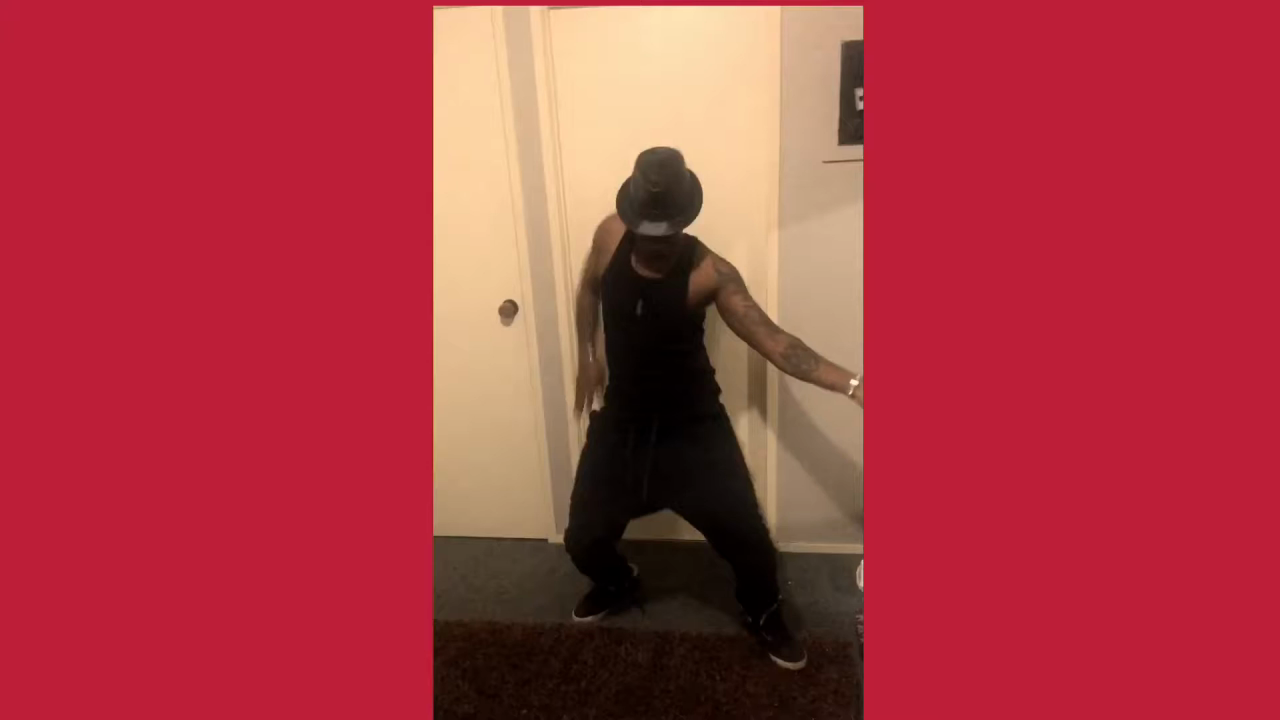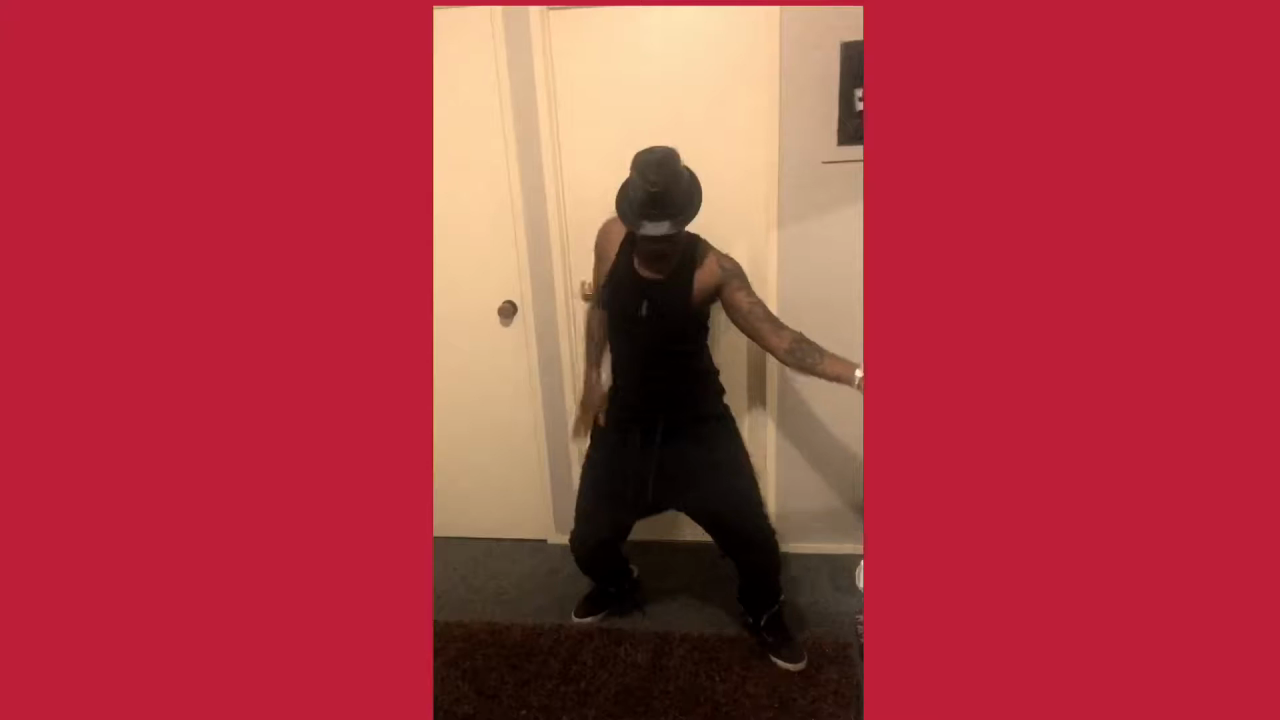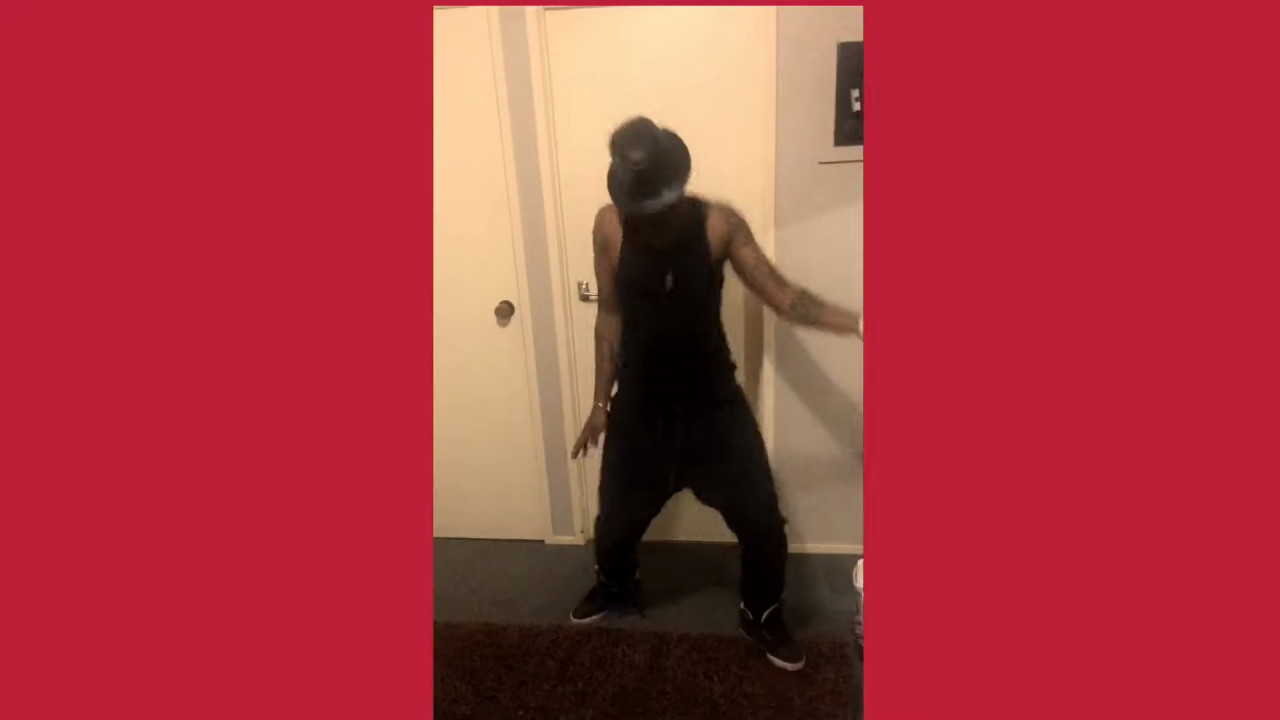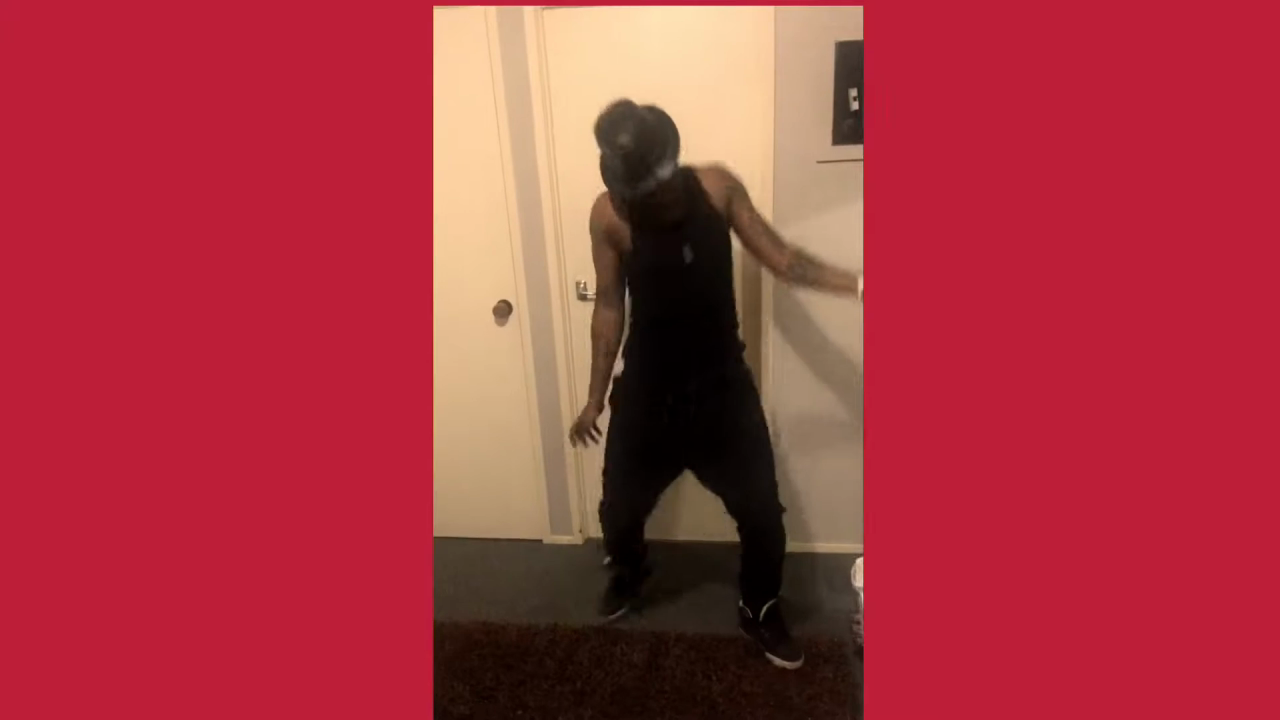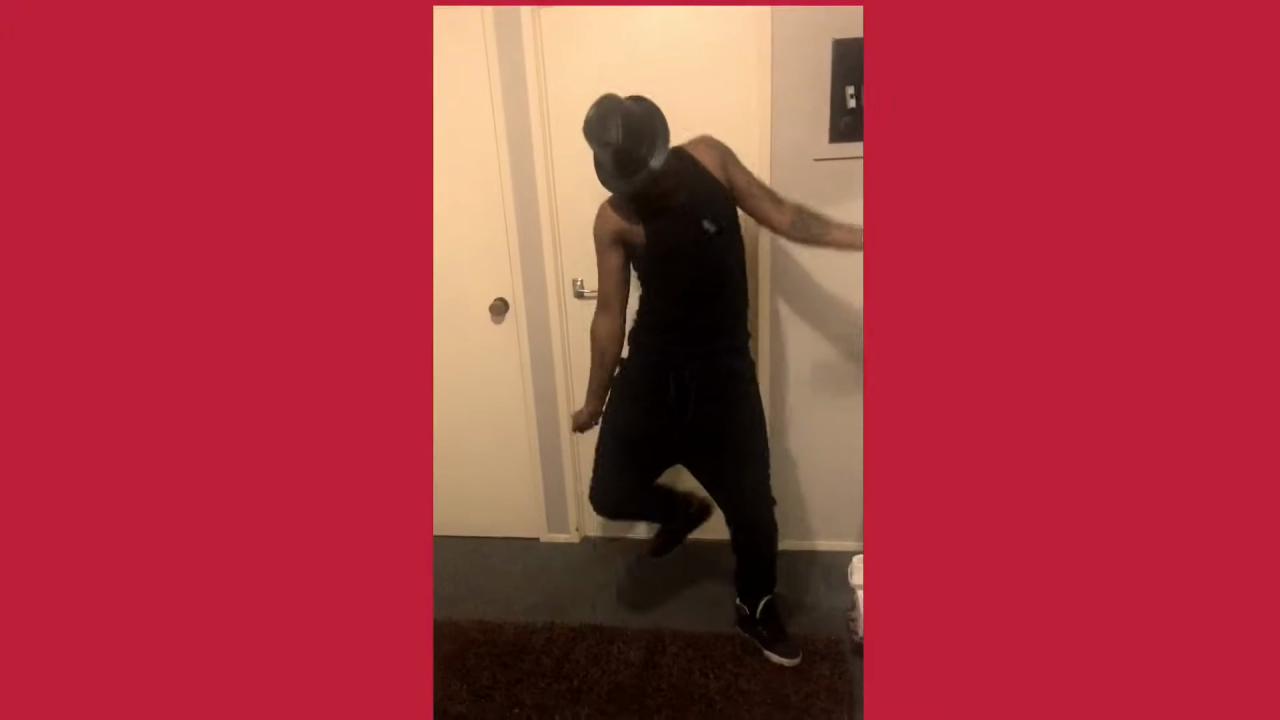
dt=0.1s
person 1, frame 1
left shoulder: (709, 272)
right shoulder: (610, 234)
left elbow: (774, 342)
left wrist: (853, 384)
right wrist: (587, 356)
left hip: (693, 428)
right hip: (620, 423)
left knee: (749, 540)
right knee: (584, 539)
left ankle: (764, 616)
right ankle: (617, 585)
person 1, frame 2
left shoulder: (712, 268)
right shoulder: (611, 238)
left elbow: (777, 338)
left wrist: (858, 374)
right wrist: (592, 380)
left hip: (697, 428)
right hip: (624, 426)
left knee: (754, 540)
right knee: (589, 541)
left ankle: (765, 617)
right ankle: (617, 587)
person 1, frame 3
left shoulder: (718, 224)
right shoulder: (610, 225)
left elbow: (783, 297)
right elbow: (612, 313)
left wrist: (860, 324)
right wrist: (601, 401)
left hip: (714, 407)
right hip: (640, 409)
left knee: (761, 522)
right knee: (616, 524)
left ankle: (762, 614)
right ankle: (616, 586)
person 1, frame 4
left shoulder: (716, 187)
right shoulder: (609, 214)
left elbow: (781, 257)
right elbow: (609, 307)
left wrist: (859, 284)
right wrist: (595, 396)
left hip: (722, 388)
right hip: (646, 390)
left knee: (761, 513)
right knee: (620, 508)
left ankle: (760, 611)
right ankle: (629, 569)
person 1, frame 5
left shoulder: (709, 158)
right shoulder: (615, 220)
left elbow: (782, 217)
right elbow: (609, 312)
left wrist: (865, 238)
right wrist: (594, 399)
left hip: (725, 379)
right hip: (649, 379)
left knee: (752, 509)
right knee: (610, 494)
left ankle: (757, 610)
right ankle: (681, 511)
